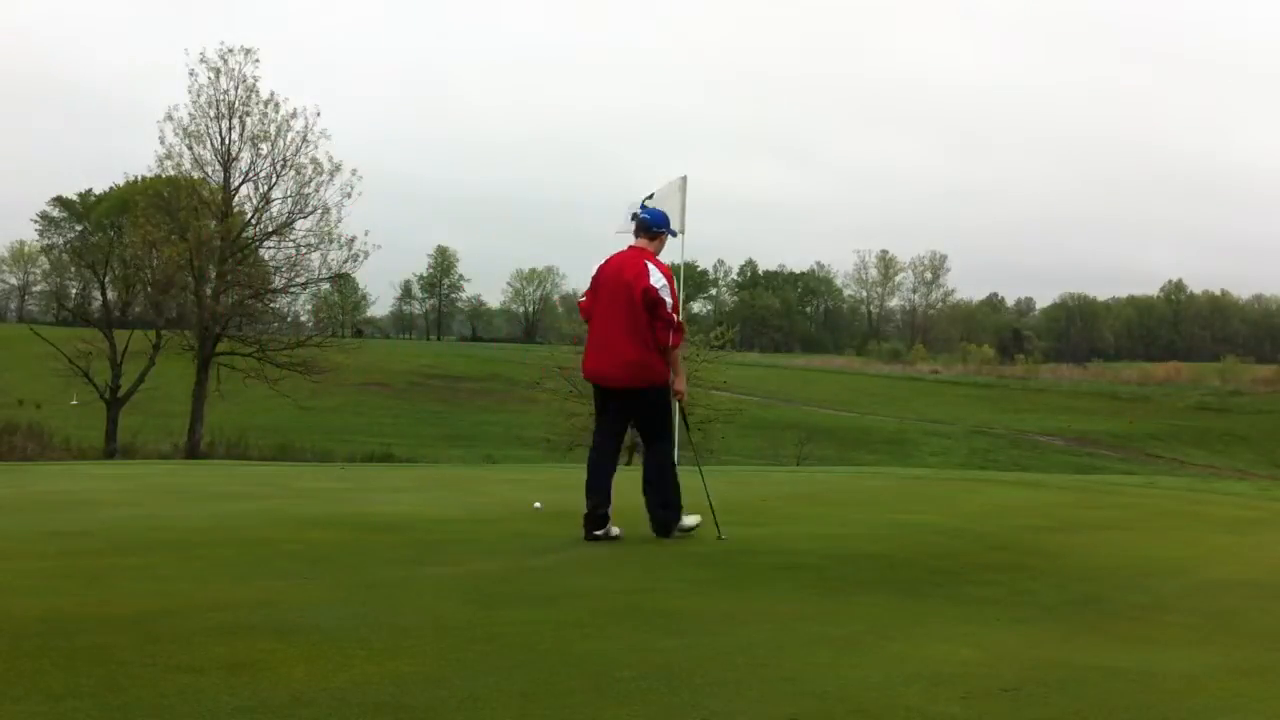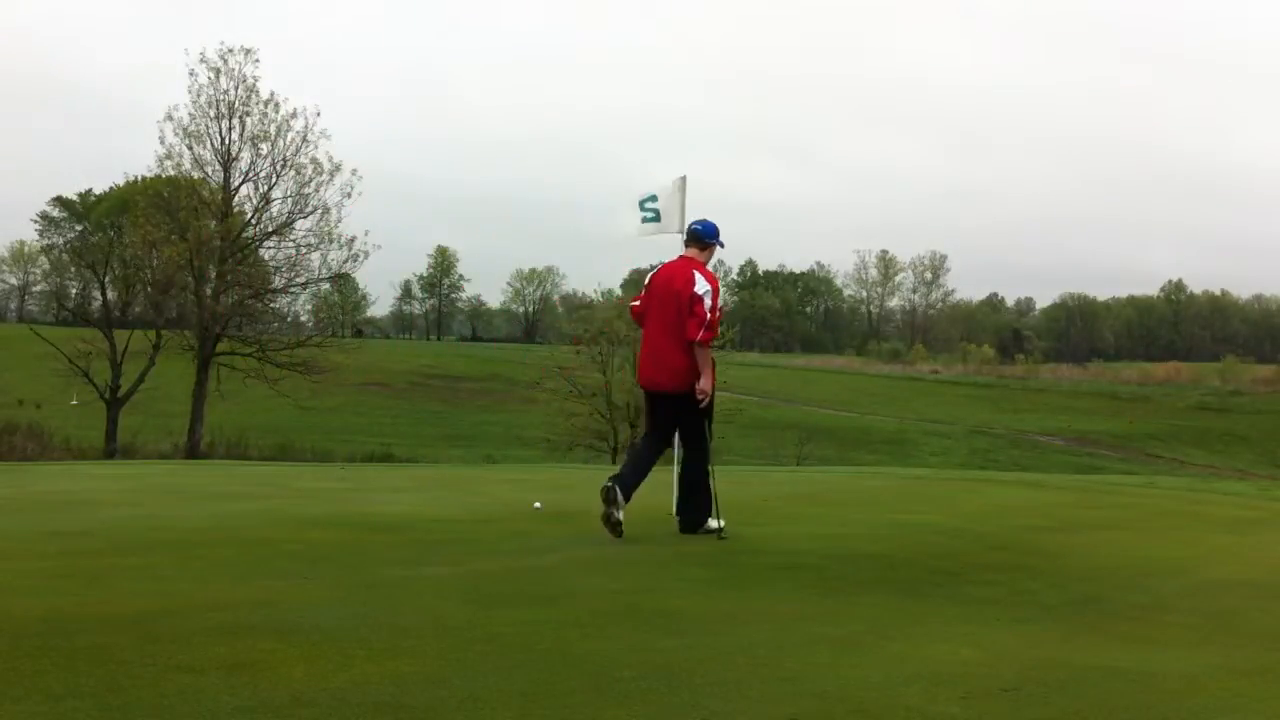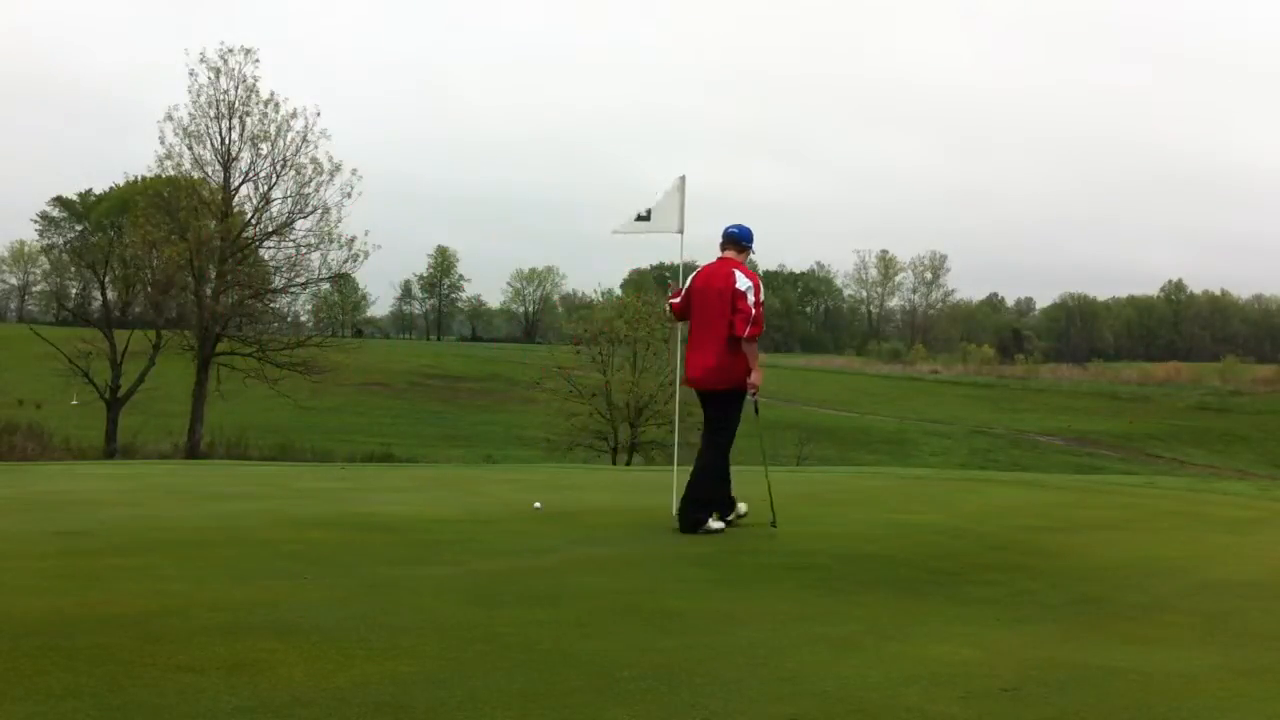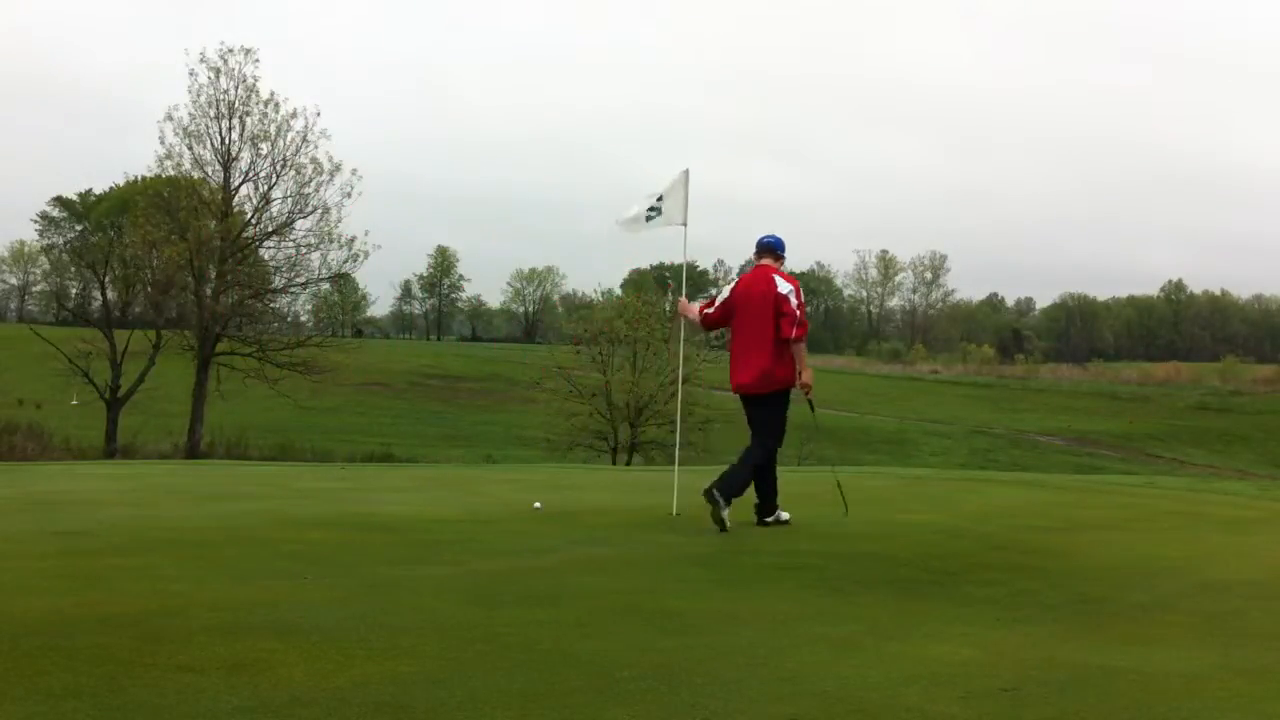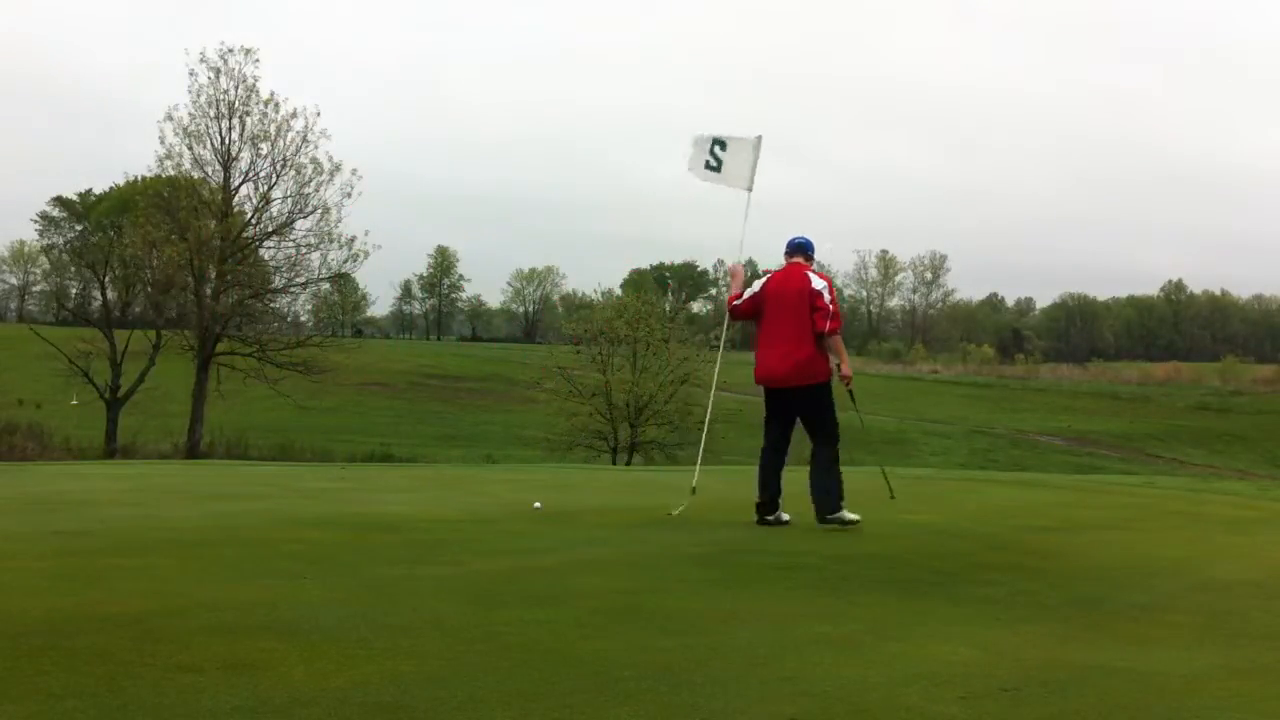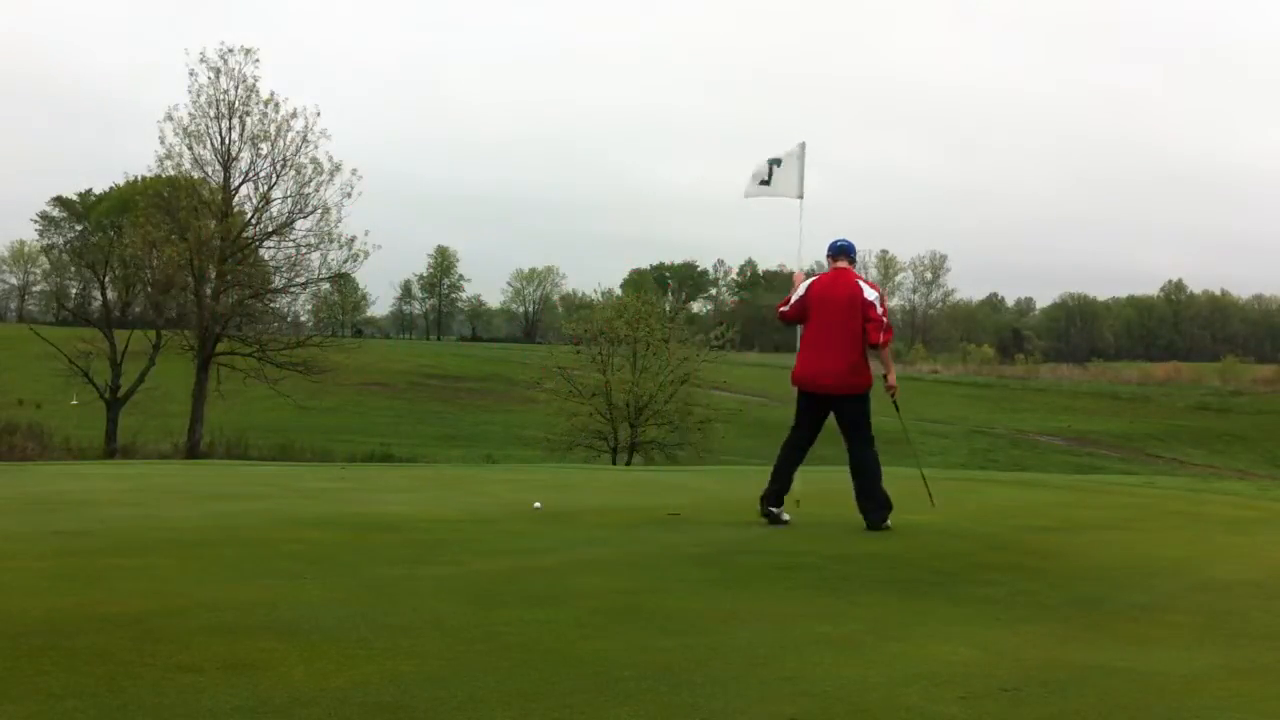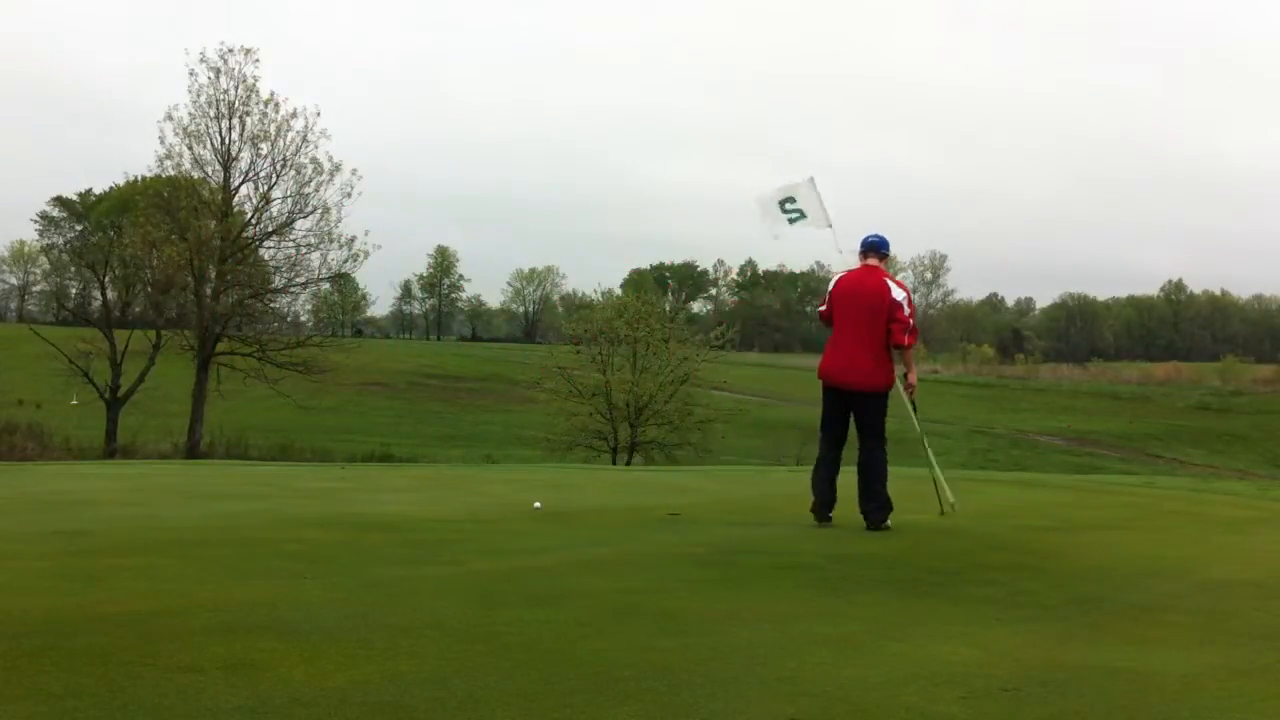
dt=0.3s
person 1, frame 1
left shoulder: (606, 266)
right shoulder: (657, 273)
left elbow: (587, 312)
right elbow: (668, 331)
right wrist: (678, 375)
left hip: (603, 369)
right hip: (643, 372)
left knee: (604, 442)
right knee: (659, 442)
left ankle: (596, 522)
right ankle: (667, 519)
person 1, frame 2
left shoulder: (658, 273)
right shoulder: (704, 280)
left elbow: (639, 313)
right elbow: (701, 332)
right wrist: (706, 375)
left hip: (653, 373)
right hip: (687, 376)
left knee: (654, 439)
right knee: (696, 444)
left ankle: (618, 488)
right ankle: (695, 517)
person 1, frame 3
left shoulder: (698, 276)
right shoulder: (746, 279)
left elbow: (677, 308)
right elbow: (748, 330)
right wrist: (755, 369)
left hip: (700, 370)
right hip: (729, 372)
left knee: (718, 435)
right knee: (716, 440)
left ankle: (724, 504)
right ankle: (693, 515)
person 1, frame 4
left shoulder: (736, 285)
right shoulder: (785, 284)
left elbow: (708, 318)
right elbow: (794, 331)
left wrist: (687, 310)
right wrist: (804, 368)
left hip: (744, 376)
right hip: (774, 375)
left knee: (763, 438)
right knee: (767, 440)
left ankle: (767, 509)
right ankle: (722, 490)
person 1, frame 5
left shoulder: (766, 282)
right shoulder: (817, 282)
left elbow: (736, 309)
right elbow: (828, 326)
left wrist: (736, 280)
right wrist: (843, 361)
left hip: (773, 374)
right hip: (809, 373)
left knee: (775, 441)
right knee: (825, 438)
left ankle: (768, 510)
right ankle: (829, 506)
person 1, frame 6
left shoulder: (811, 285)
right shoulder: (866, 289)
left elbow: (786, 315)
right elbow: (879, 336)
left wrist: (798, 286)
right wrist: (890, 371)
left hip: (811, 378)
right hip: (850, 380)
left knee: (798, 439)
right knee: (861, 446)
left ankle: (772, 502)
right ankle: (876, 514)
person 1, frame 7
left shoulder: (839, 281)
right shoulder: (895, 289)
left elbow: (825, 317)
right elbow: (903, 337)
right wrist: (910, 371)
left hip: (835, 374)
right hip: (872, 378)
left knee: (831, 441)
right knee: (872, 445)
left ankle: (823, 506)
right ankle: (875, 515)
